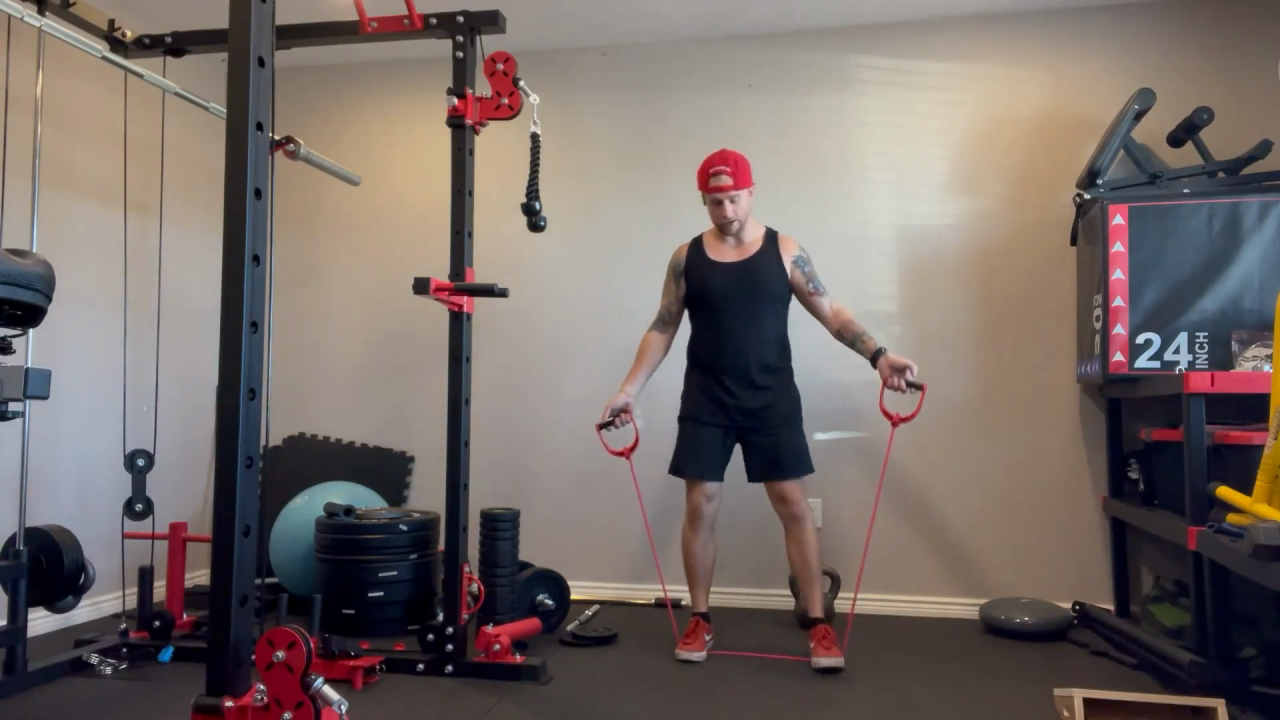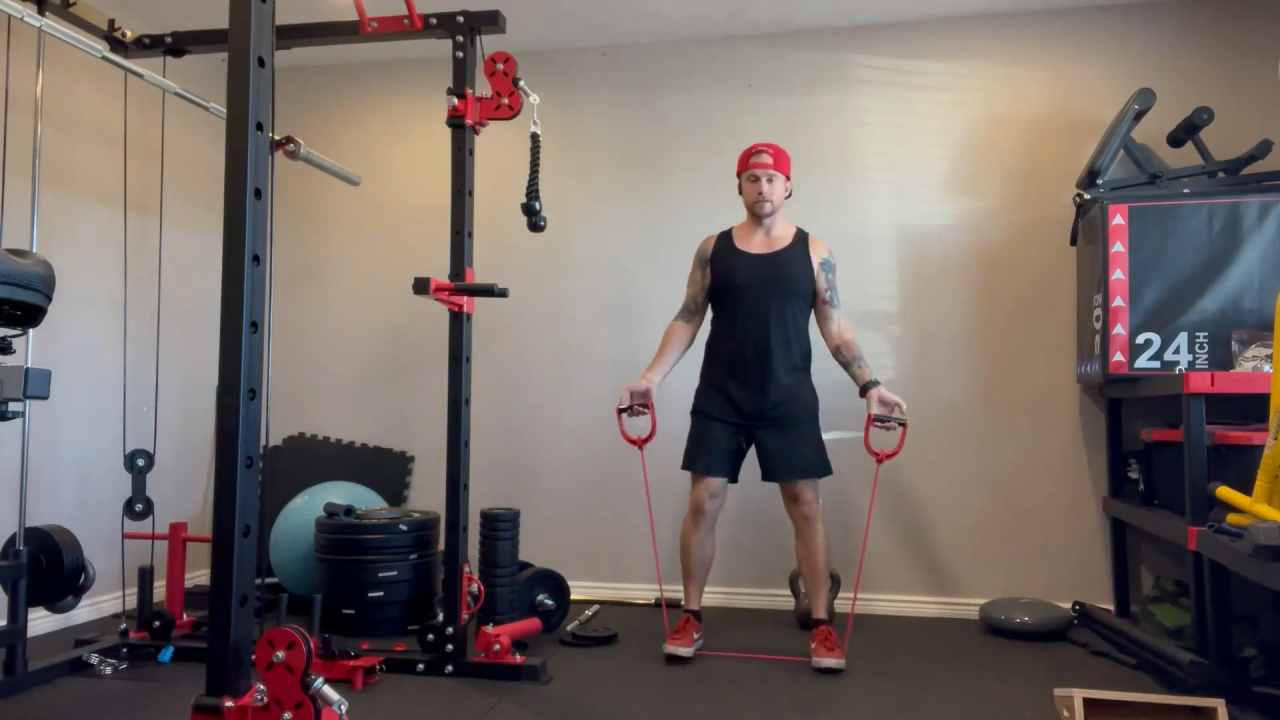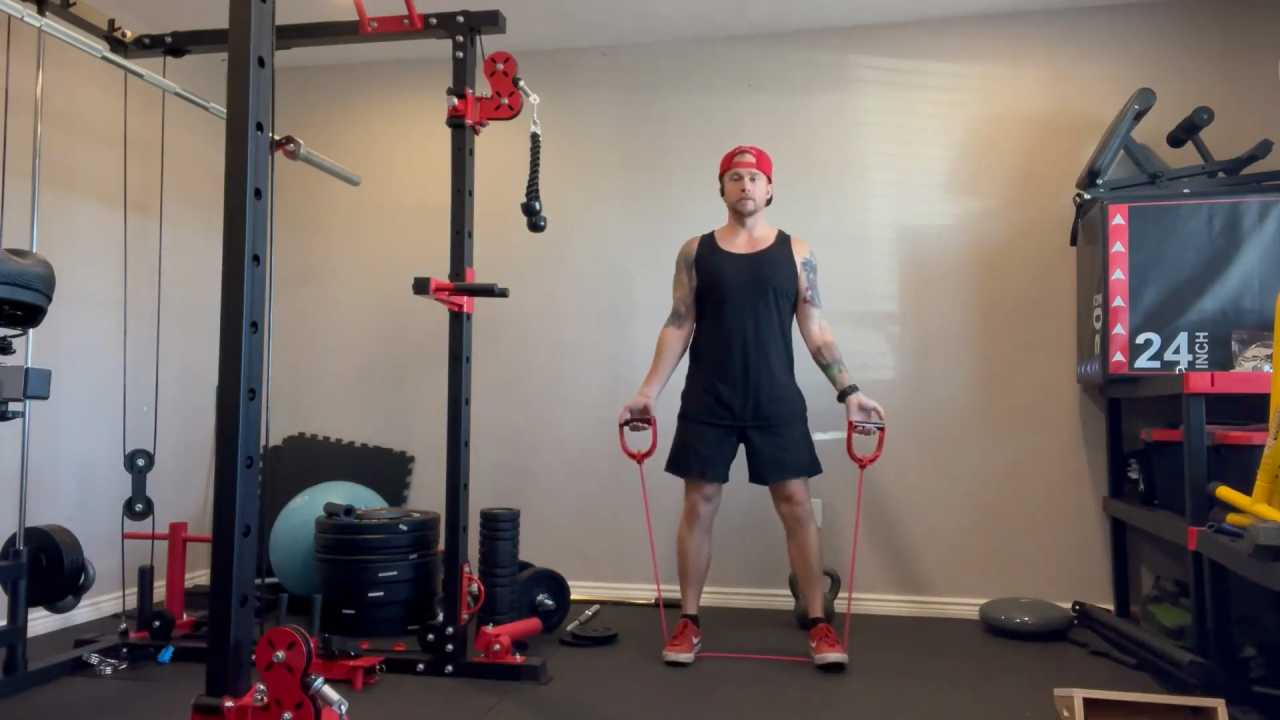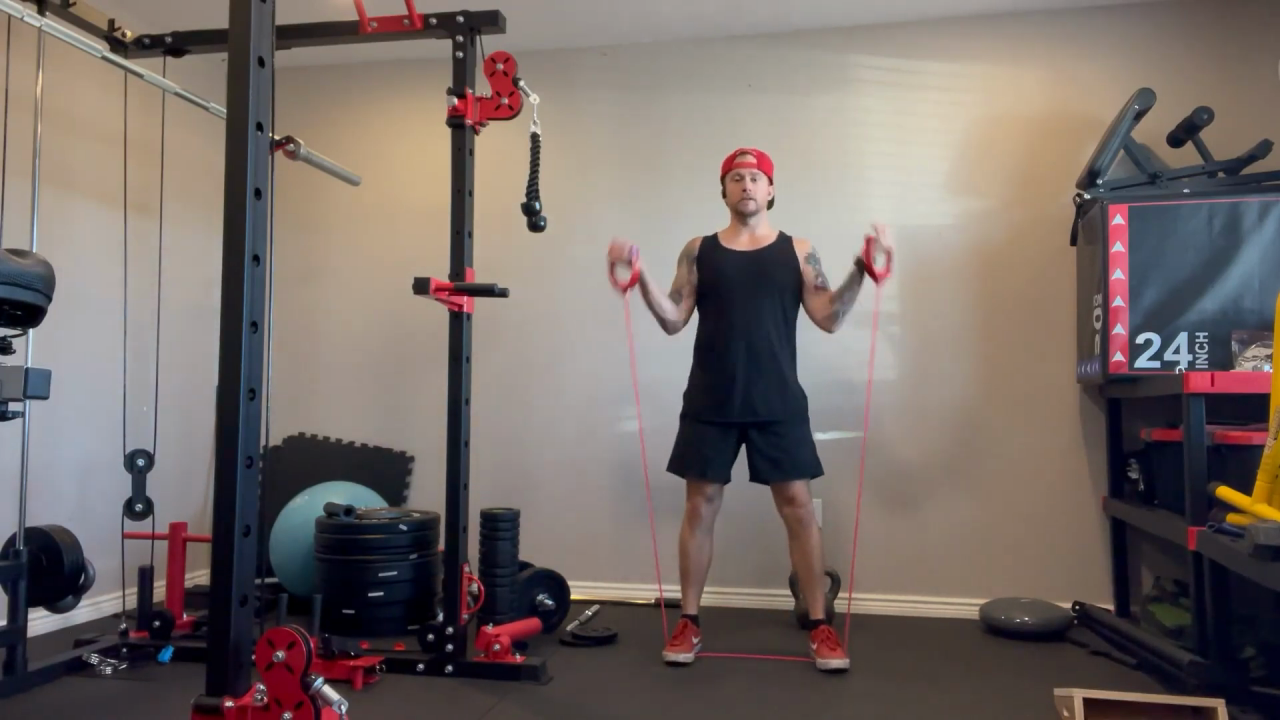
dt=0.3s
person 1, frame 1
left shoulder: (785, 251)
right shoulder: (686, 257)
left elbow: (830, 311)
right elbow: (662, 328)
left wrist: (878, 355)
right wrist: (628, 390)
left hip: (772, 399)
right hip: (706, 401)
left knee: (794, 506)
right knee: (700, 506)
left ankle: (819, 625)
right ankle: (700, 620)
person 1, frame 2
left shoulder: (813, 251)
right shoulder: (713, 249)
left elbow: (836, 328)
right elbow: (688, 320)
left wrist: (869, 386)
right wrist: (650, 377)
left hip: (789, 401)
right hip: (720, 399)
left knee: (805, 506)
right knee: (702, 503)
left ankle: (821, 626)
right ankle: (690, 617)
person 1, frame 3
left shoulder: (796, 253)
right shoulder: (696, 252)
left elbow: (815, 330)
right elbow: (678, 326)
left wrist: (848, 391)
right wrist: (648, 391)
left hip: (777, 403)
right hip: (707, 403)
left knee: (796, 507)
right knee: (698, 506)
left ankle: (819, 624)
right ankle: (689, 622)
person 1, frame 4
left shoulder: (797, 251)
right shoulder: (698, 251)
left elbow: (828, 318)
right elbow: (673, 319)
left wrist: (861, 270)
right wrist: (642, 275)
left hip: (778, 402)
right hip: (710, 402)
left knee: (798, 507)
right knee: (700, 506)
left ankle: (820, 626)
right ankle: (689, 622)
